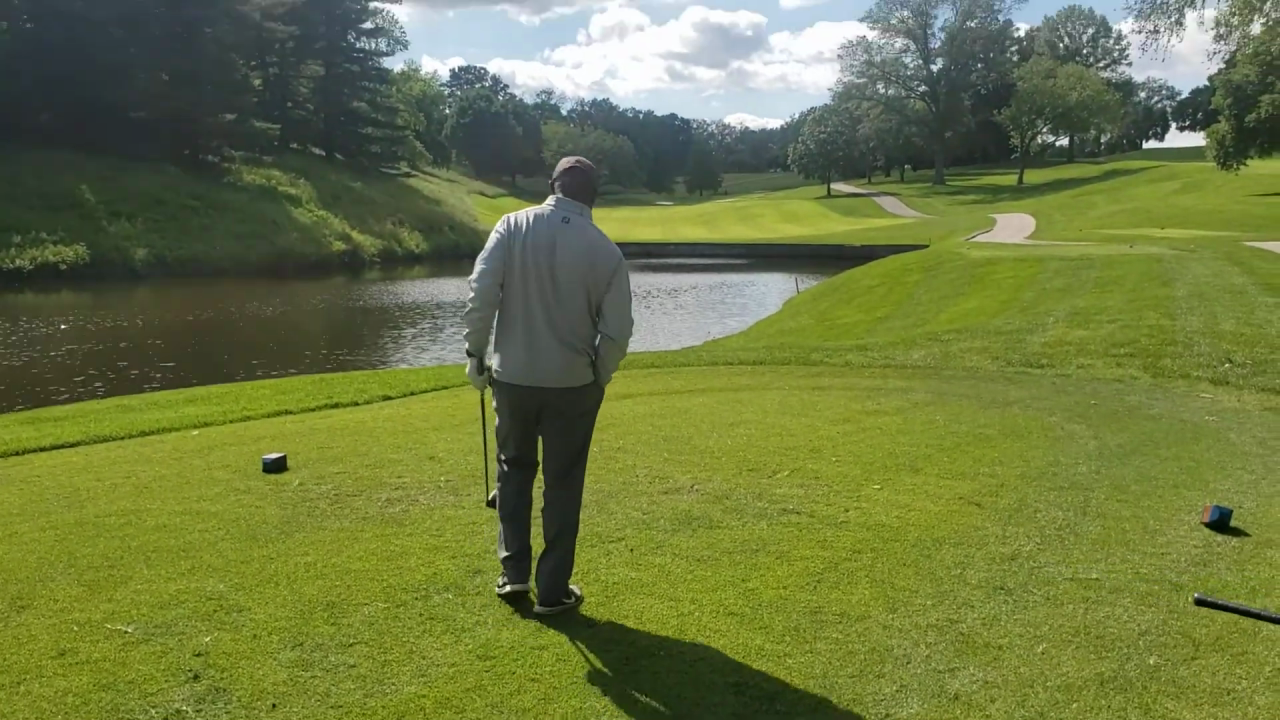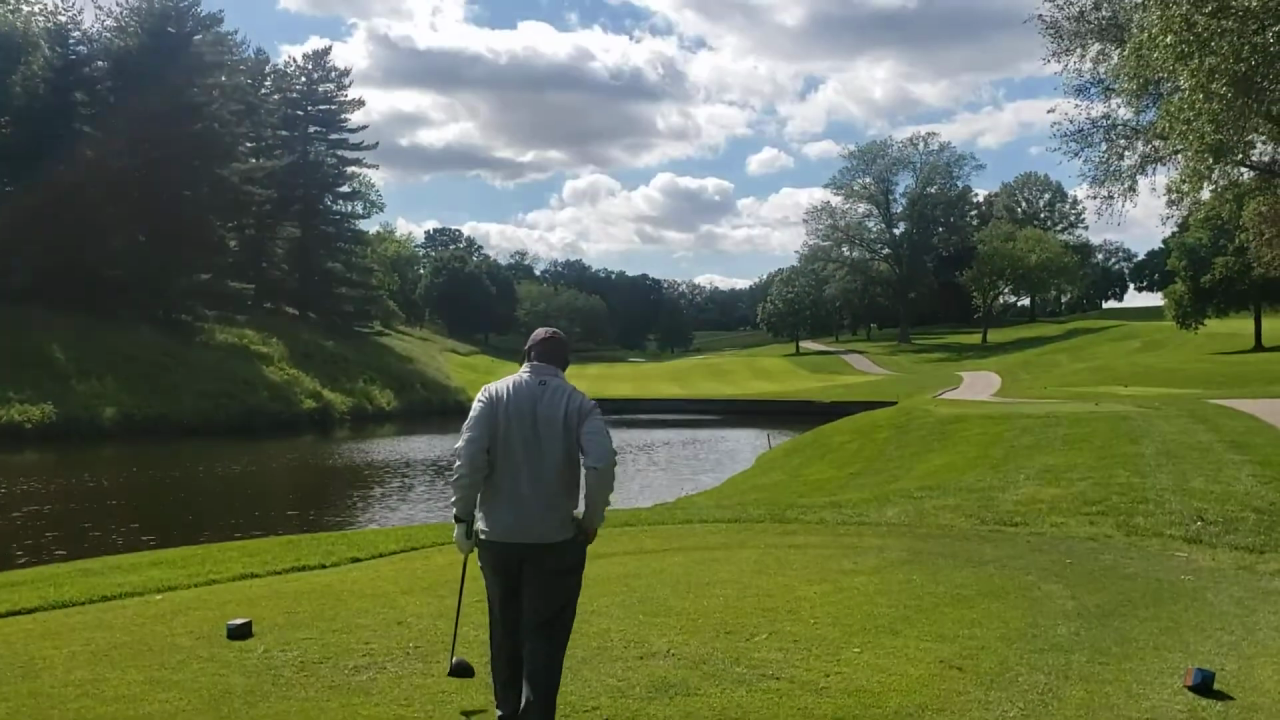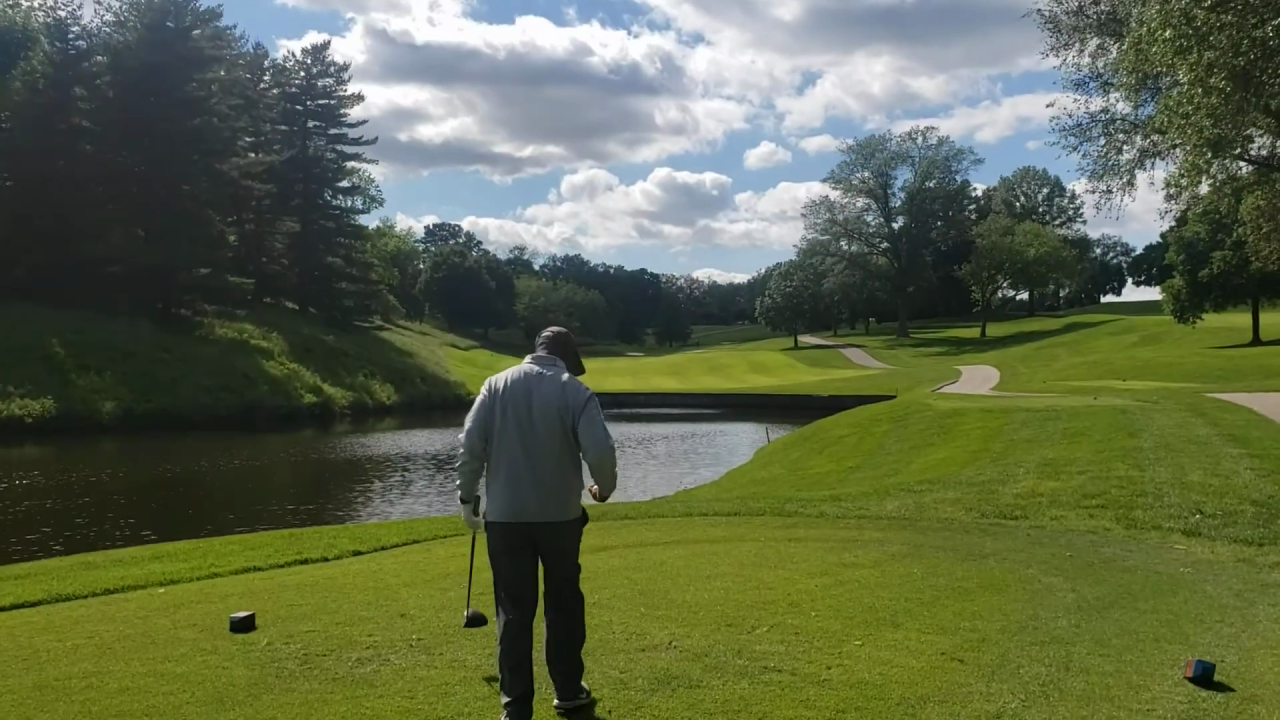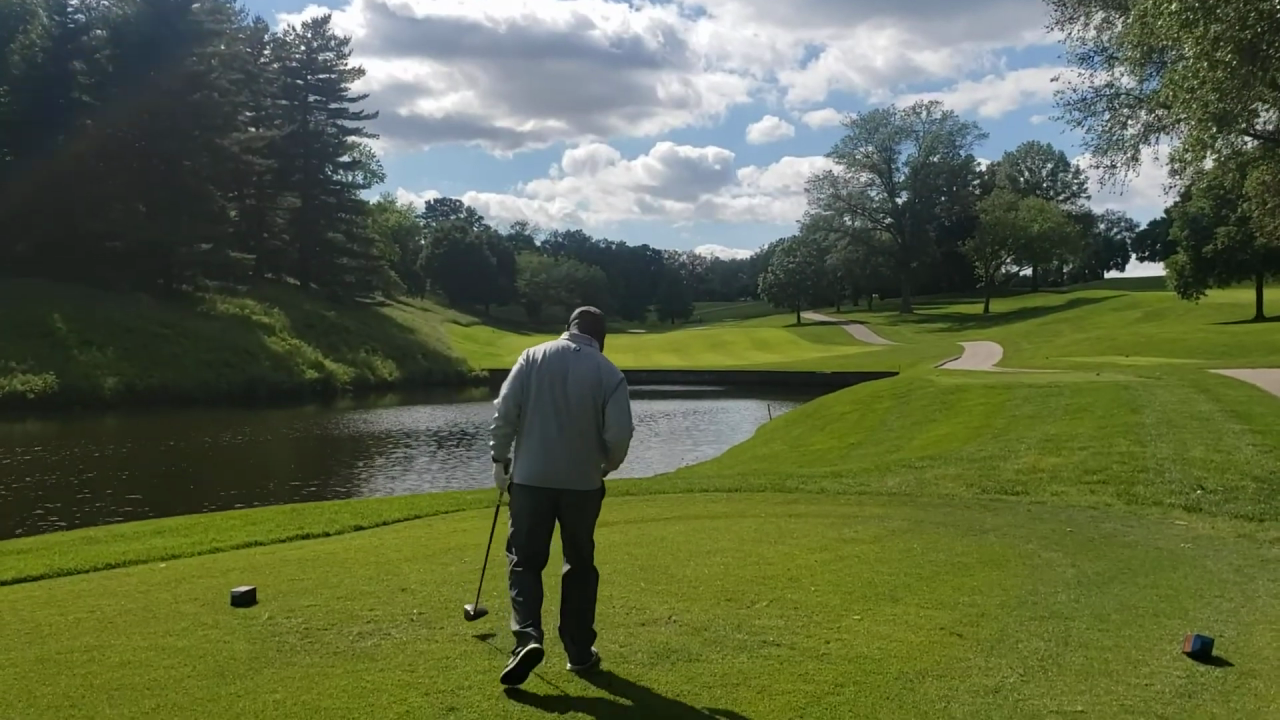
dt=0.4s
person 1, frame 1
left shoulder: (513, 226)
right shoulder: (605, 250)
left elbow: (481, 293)
right elbow: (617, 330)
left wrist: (476, 354)
right wrist: (600, 378)
left hip: (513, 377)
right hip: (572, 383)
left knee: (515, 468)
right knee: (563, 484)
left ankle: (515, 568)
right ankle: (552, 589)
person 1, frame 2
left shoulder: (493, 394)
right shoulder: (579, 403)
left elbow: (468, 459)
right elbow: (601, 464)
left wrist: (463, 518)
right wrist: (590, 522)
left hip: (497, 535)
right hip: (555, 538)
left knee: (505, 629)
right knee: (545, 636)
person 1, frame 3
left shoulder: (496, 384)
right shoulder: (576, 391)
left elbow: (471, 445)
right elbow: (599, 451)
left wrist: (467, 497)
right wrist: (605, 487)
left hip: (505, 517)
right hip: (560, 516)
left knee: (514, 611)
right knee: (564, 599)
right ankle: (568, 688)
person 1, frame 4
left shoulder: (533, 356)
right shoulder: (609, 373)
left elbow: (505, 410)
right elbow: (619, 433)
left wrist: (500, 459)
right wrist: (608, 465)
left hip: (530, 480)
right hip: (582, 485)
left knee: (524, 561)
right knee: (579, 565)
left ankle: (527, 639)
right ankle: (580, 651)
